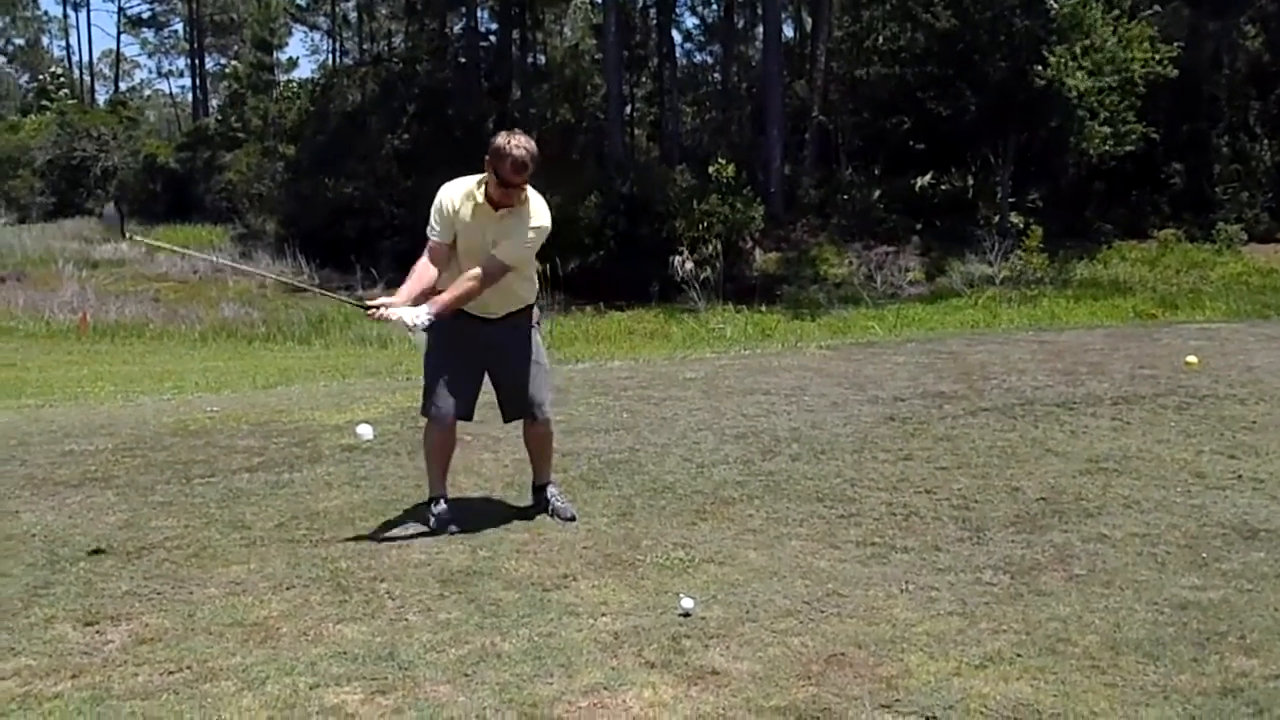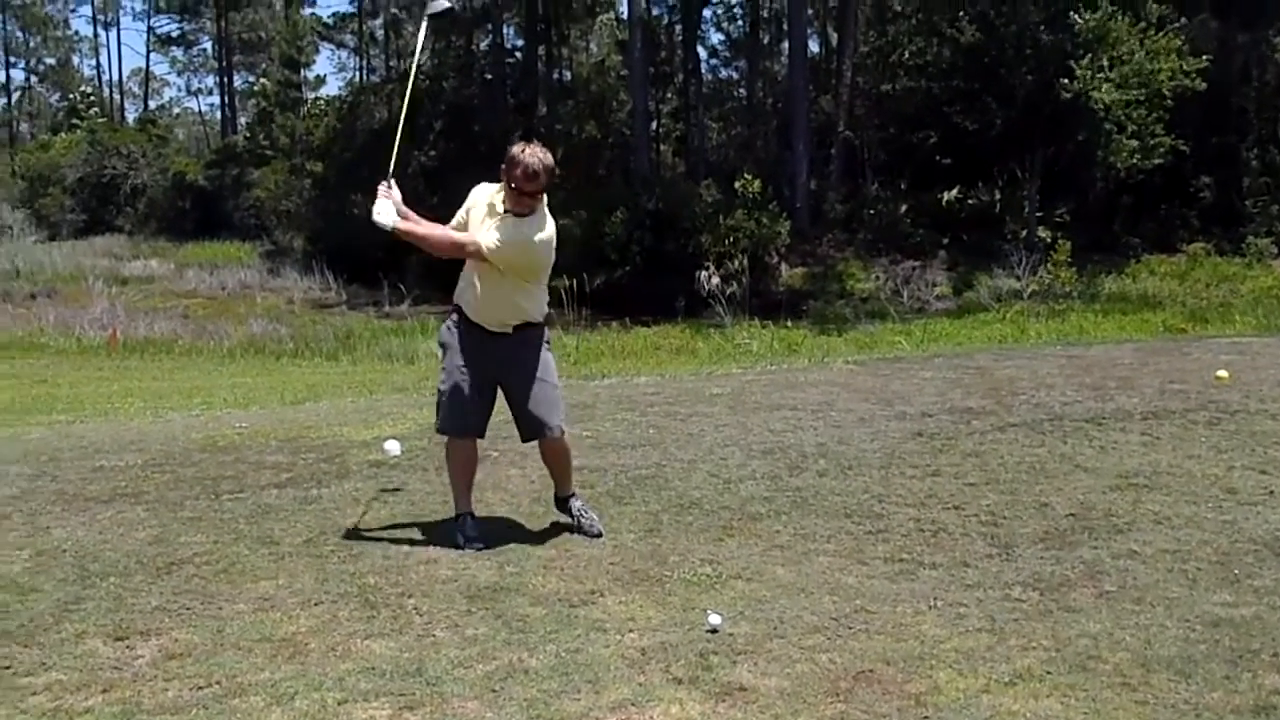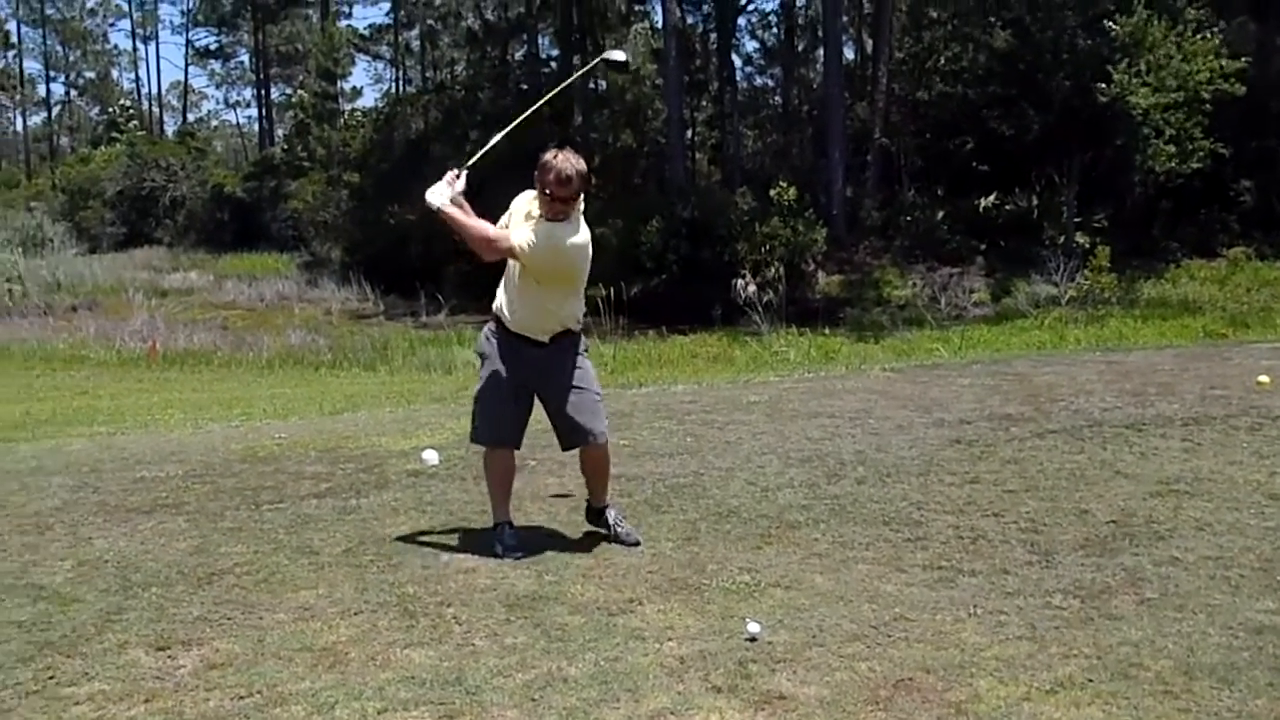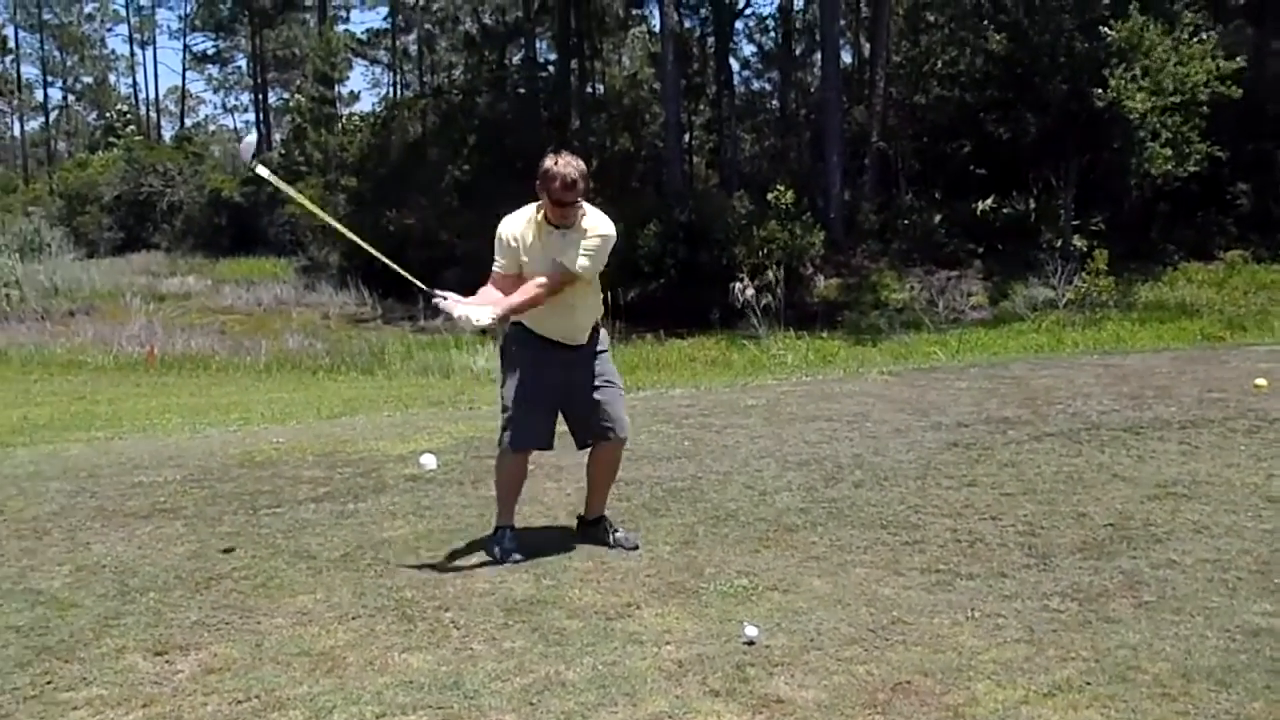
dt=0.2s
person 1, frame 1
left shoulder: (536, 218)
right shoulder: (453, 196)
left elbow: (481, 277)
right elbow: (433, 260)
left wrist: (425, 313)
right wrist: (400, 300)
left hip: (514, 317)
right hip: (453, 314)
left knee: (536, 409)
right knee: (441, 411)
left ankle: (544, 487)
right ankle: (437, 499)
person 1, frame 2
left shoulder: (538, 234)
right shoulder: (482, 195)
left elbow: (457, 245)
right elbow: (450, 238)
left wrist: (396, 224)
right wrist: (401, 212)
left hip: (521, 336)
right hip: (467, 328)
left knee: (550, 428)
right knee: (458, 426)
left ankle: (567, 498)
right ankle: (464, 514)
person 1, frame 3
left shoulder: (572, 240)
right shoulder: (524, 202)
left elbow: (494, 245)
right elbow: (491, 248)
left wrist: (443, 207)
right wrist: (456, 201)
left hip: (559, 346)
right hip: (505, 338)
left knee: (593, 435)
right knee: (497, 437)
left ankle: (601, 508)
right ankle: (503, 524)
person 1, frame 4
left shoulder: (599, 230)
right shoulder: (515, 226)
left elbow: (548, 286)
right elbow: (498, 286)
left wrist: (495, 311)
right wrist: (471, 305)
left hip: (584, 344)
right hip: (530, 344)
left knee: (612, 434)
right knee: (518, 440)
left ankle: (593, 520)
right ankle: (504, 528)
